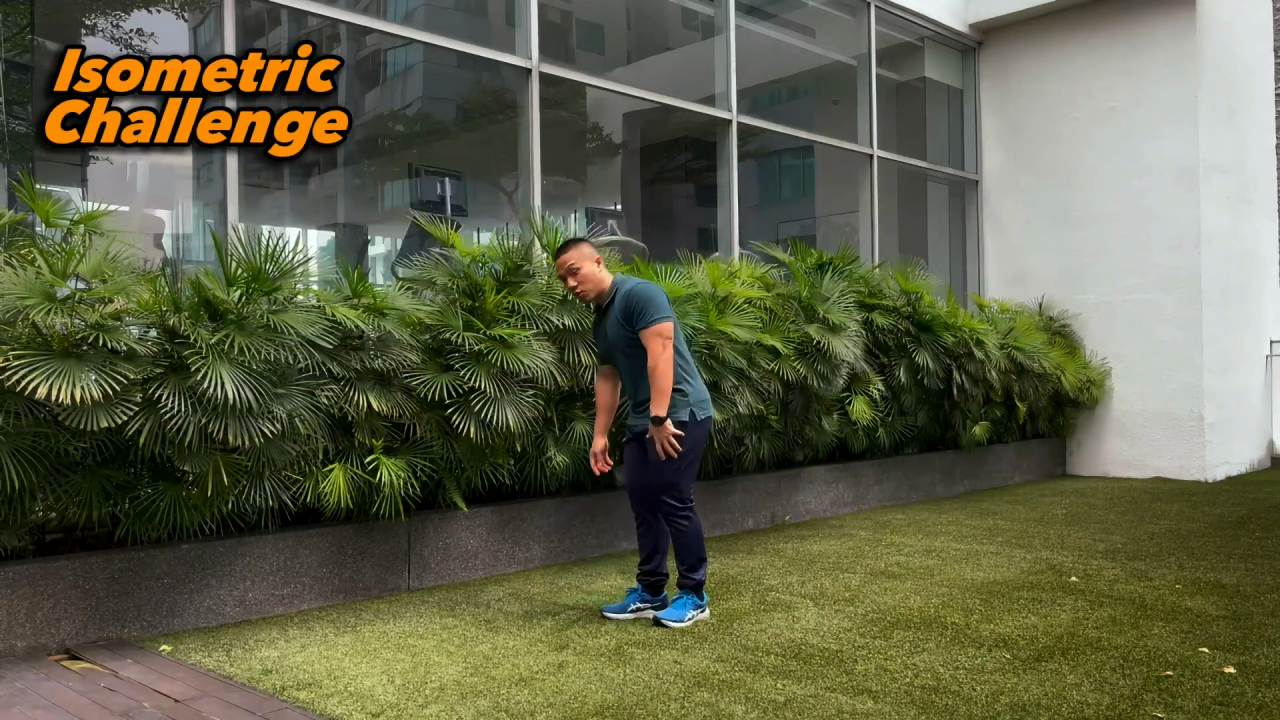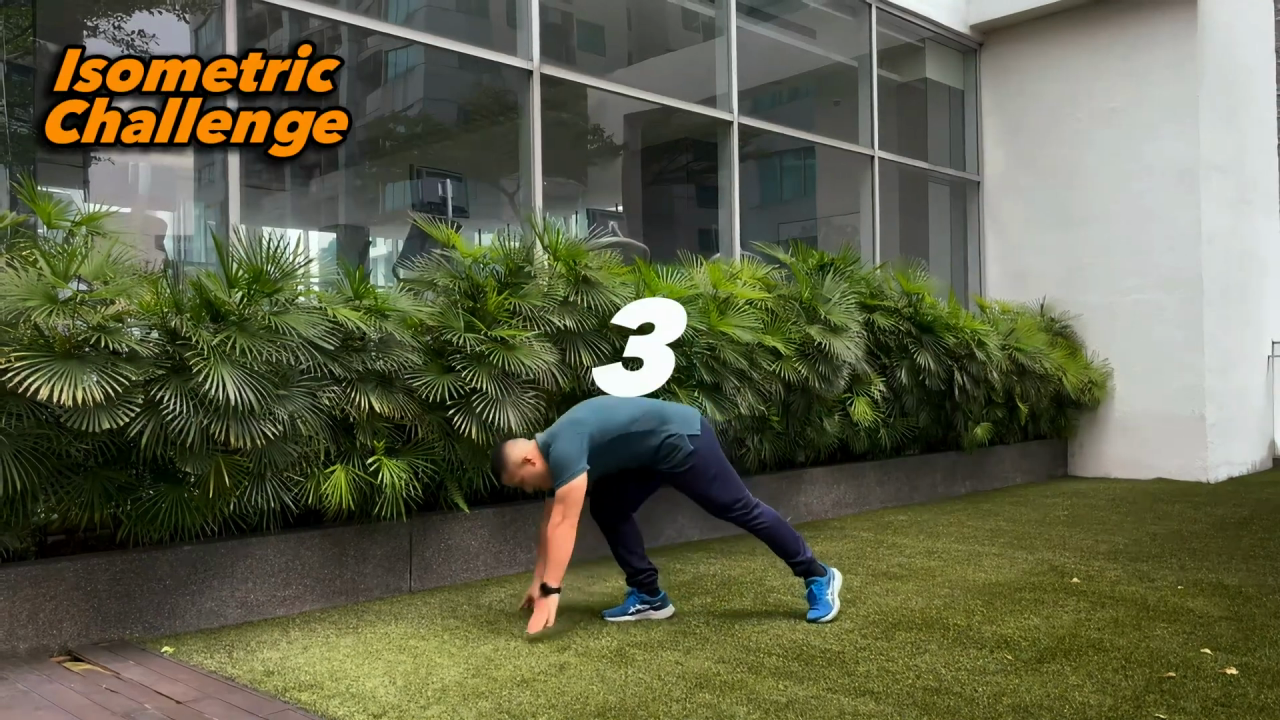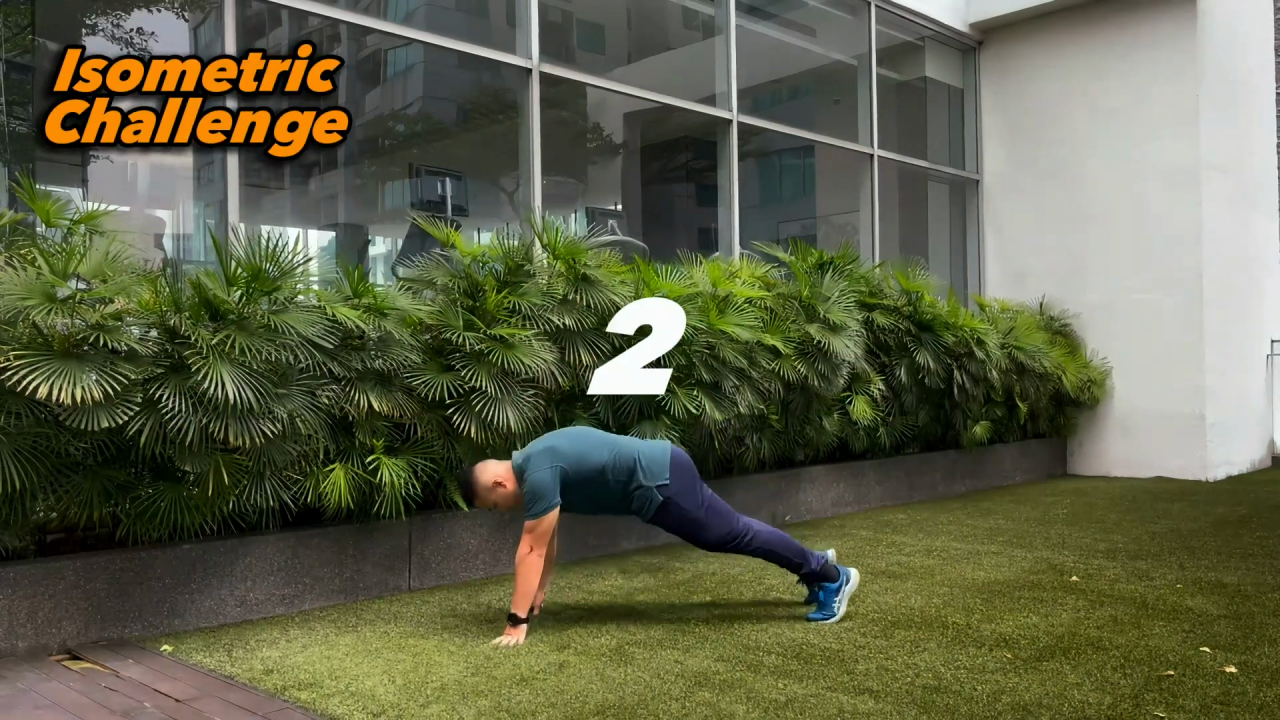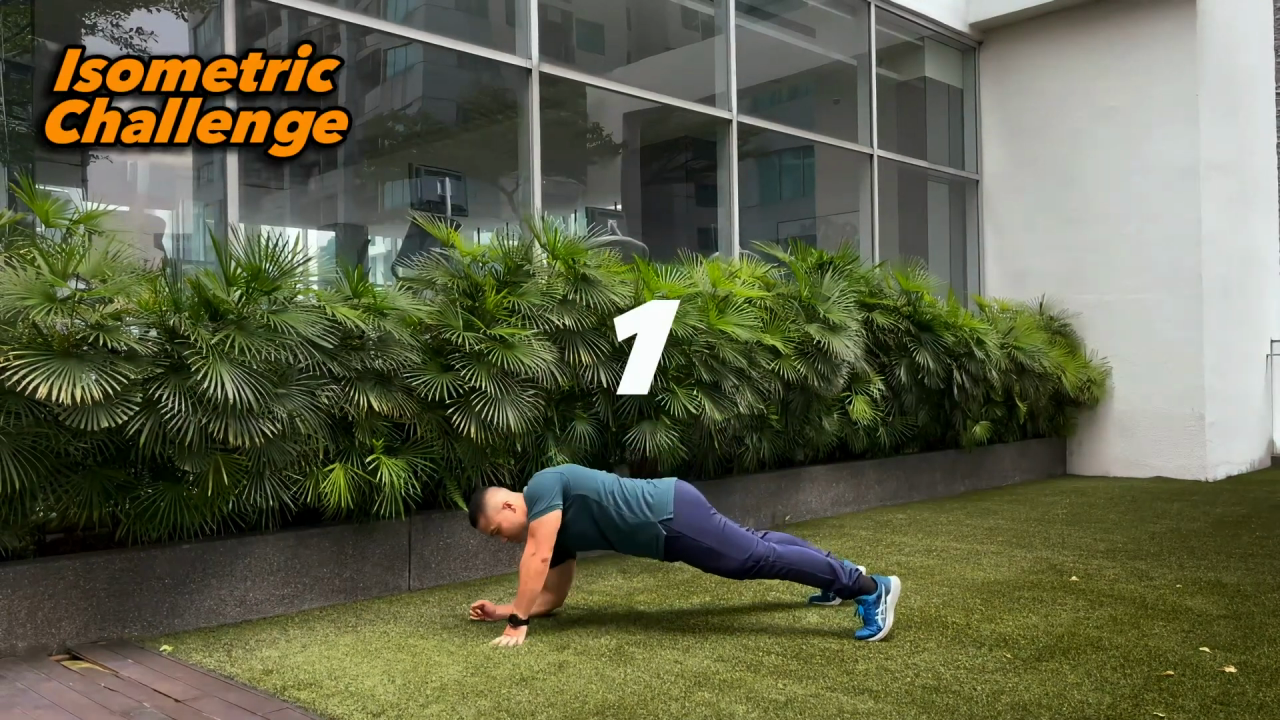
dt=1s
person 1, frame 1
left shoulder: (640, 294)
right shoulder: (600, 319)
left elbow: (660, 354)
right elbow: (607, 378)
left wrist: (661, 418)
right wrist: (601, 435)
left hip: (680, 414)
right hip: (644, 420)
left knee: (674, 503)
right knee: (643, 502)
left ankle: (694, 594)
right ankle: (651, 593)
person 1, frame 2
left shoulder: (565, 446)
right shoulder: (555, 447)
left elbow: (564, 522)
right elbow: (556, 521)
left wrist: (549, 592)
right wrist: (543, 580)
left hip: (681, 438)
right hip: (652, 448)
left knee: (741, 508)
right knee: (607, 509)
left ankle: (819, 578)
right ankle: (649, 596)
person 1, frame 3
left shoulder: (538, 476)
right shoulder: (534, 462)
left elbow: (532, 549)
right elbow: (547, 539)
left wrist: (518, 620)
right wrist: (539, 592)
left hip: (657, 480)
right hip: (657, 468)
left knee: (733, 533)
right knee: (726, 528)
left ankle: (830, 575)
right ankle: (812, 564)
person 1, frame 4
left shoulder: (543, 486)
right shoulder: (559, 529)
left elbow: (537, 558)
right elbow: (553, 594)
left wrist: (517, 622)
right wrist: (504, 609)
left hip: (671, 516)
right hip: (669, 517)
left knee: (759, 559)
right knee: (754, 544)
left ankle: (870, 589)
right ankle: (840, 570)
